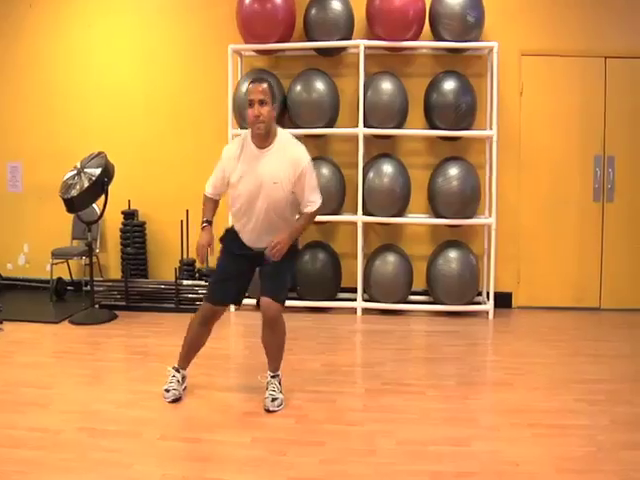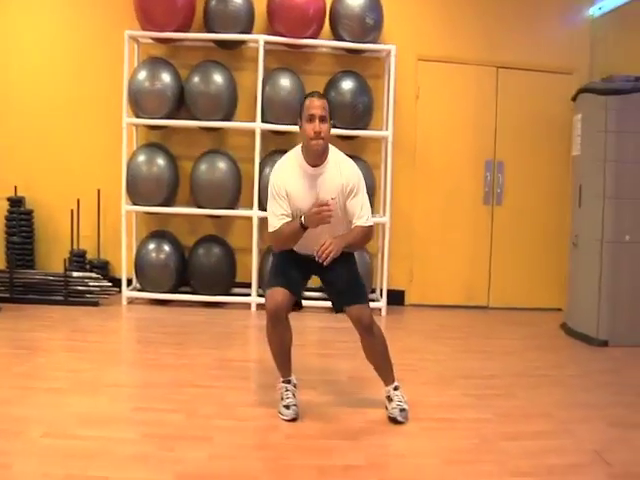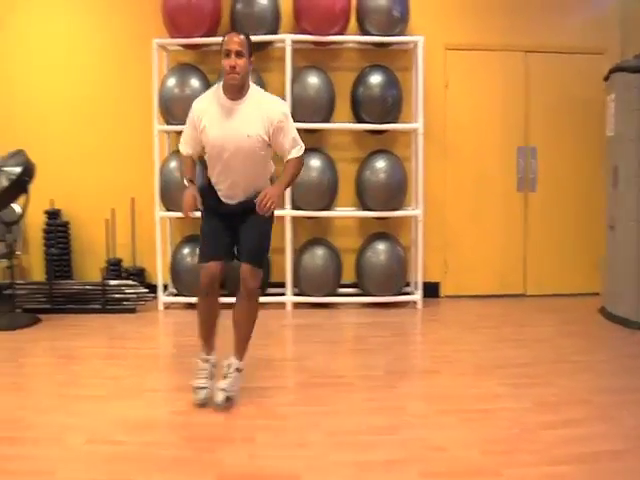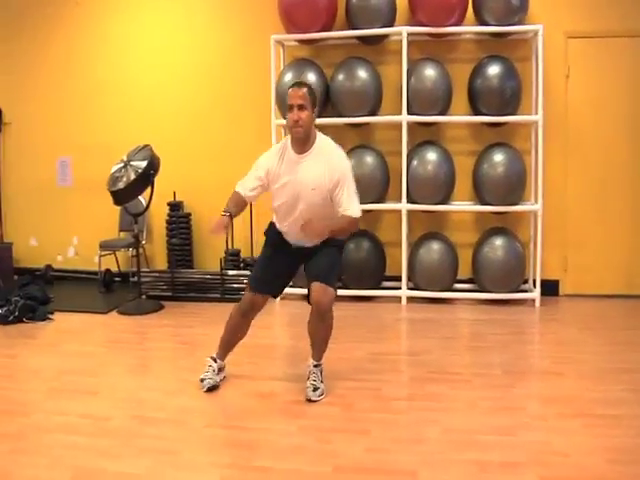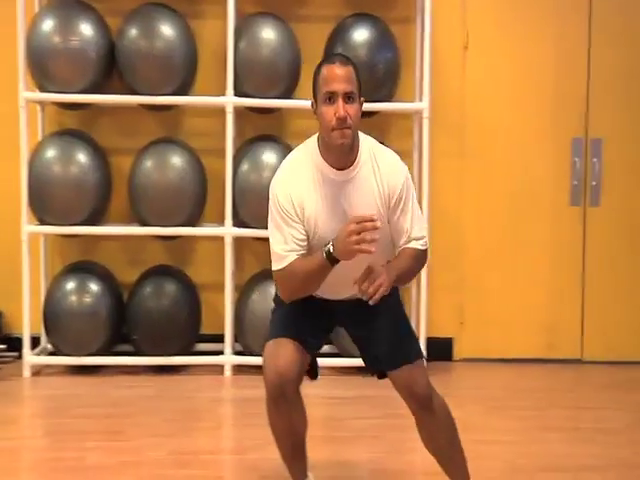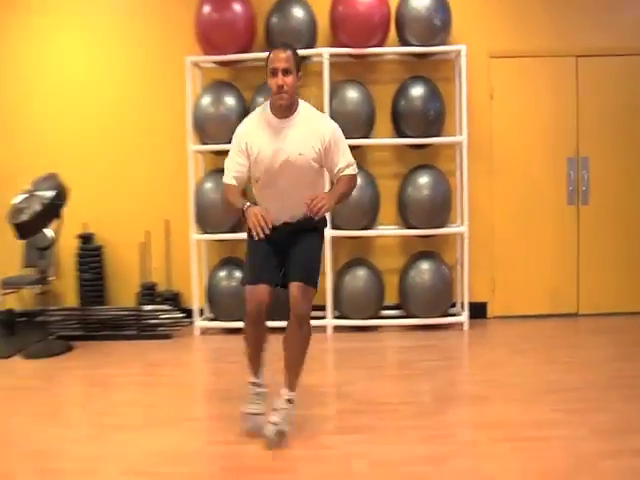
dt=0.7s
person 1, frame 1
left shoulder: (295, 154)
right shoulder: (233, 150)
left elbow: (312, 207)
right elbow: (212, 191)
left wrist: (290, 235)
right wrist: (207, 227)
left hip: (279, 247)
right hip: (240, 241)
left knee: (271, 311)
right knee: (209, 310)
left ankle: (273, 378)
right ankle: (178, 373)
person 1, frame 2
left shoulder: (348, 171)
right shoulder: (282, 171)
left elbow: (365, 231)
right elbow: (277, 241)
left wrist: (339, 240)
right wrist: (306, 222)
left hip: (336, 252)
right hip: (293, 251)
left knee: (364, 319)
right knee: (275, 307)
left ankle: (392, 388)
right ankle: (287, 384)
person 1, frame 3
left shoulder: (273, 109)
right shoulder: (203, 107)
left elbow: (294, 156)
right elbow: (188, 152)
left wrist: (278, 187)
right wrist: (189, 185)
left hip: (259, 200)
right hip: (219, 199)
left knee: (249, 283)
right knee: (209, 277)
left ankle: (235, 365)
right ankle: (206, 360)
person 1, frame 4
left shoulder: (335, 159)
right shoulder: (272, 158)
left elbow: (351, 220)
right elbow: (243, 192)
left wrist: (327, 228)
right wrist: (227, 214)
left hip: (326, 241)
right hip: (283, 238)
left knee: (322, 301)
right knee: (250, 303)
left ankle: (316, 368)
right ankle: (217, 362)
person 1, frame 5
left shoulder: (390, 170)
right shoulder: (290, 179)
left elbow: (415, 247)
right elbow: (287, 287)
left wrist: (389, 272)
right wrist: (337, 252)
left hip: (372, 292)
right hip: (306, 292)
left knee: (418, 390)
right knee: (279, 375)
person 1, frame 6
left shoulder: (322, 126)
right shoulder: (249, 128)
left elbow: (348, 173)
right elbow: (231, 184)
left wrist: (331, 196)
right wrist: (246, 208)
left hip: (306, 227)
right hip: (265, 228)
left knee: (298, 307)
right knee: (256, 303)
left ankle: (287, 400)
right ankle: (256, 386)
